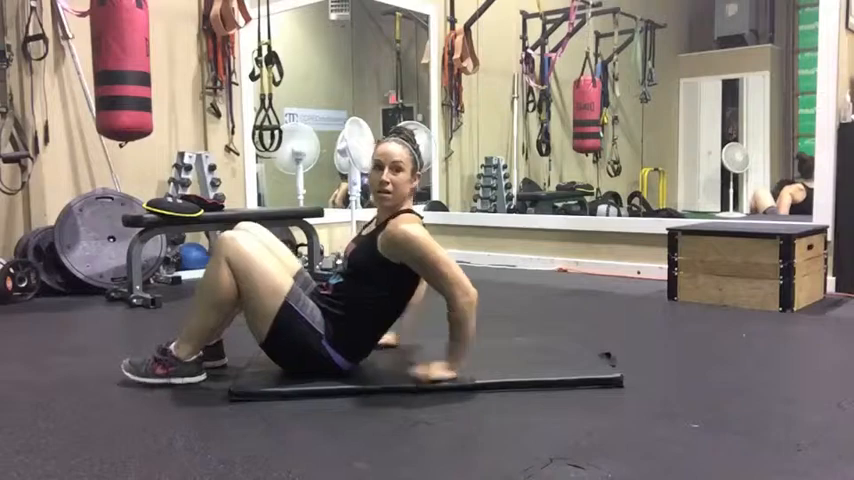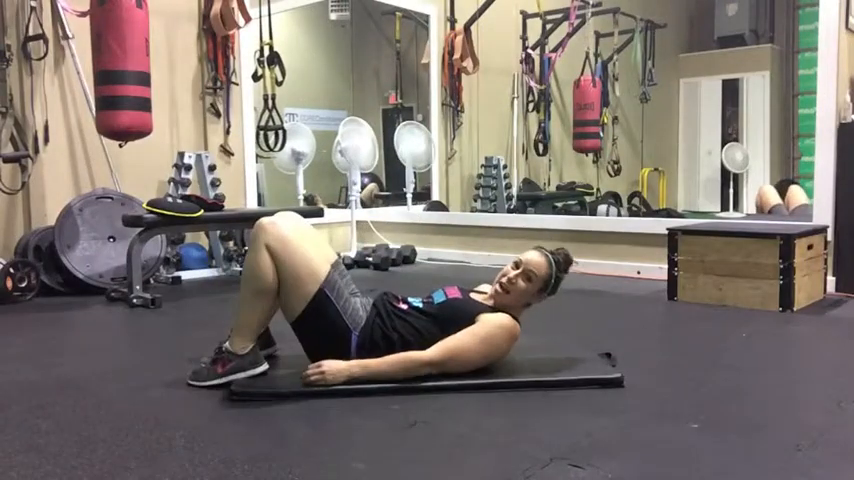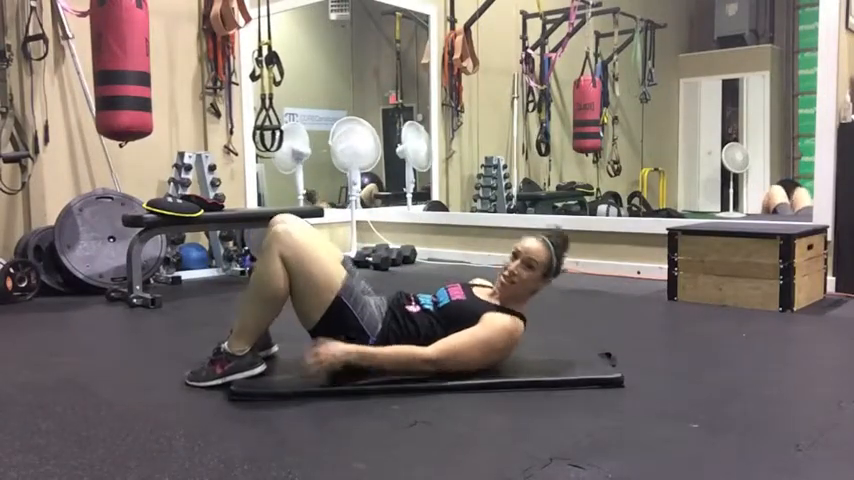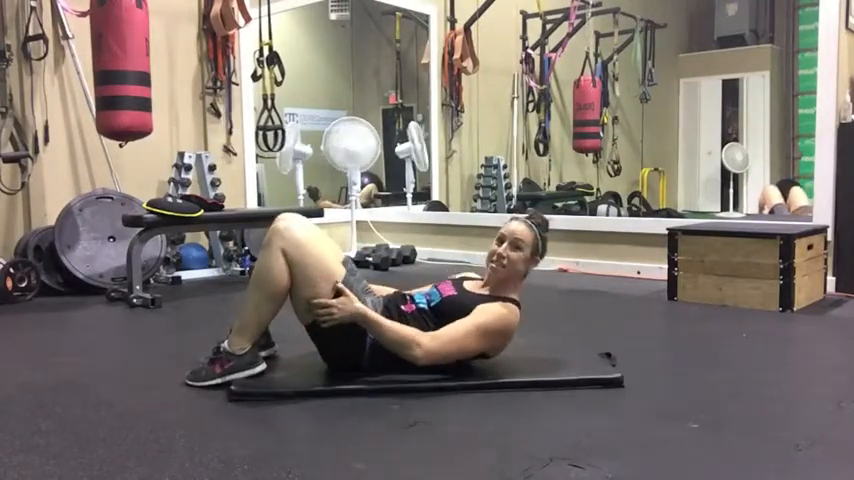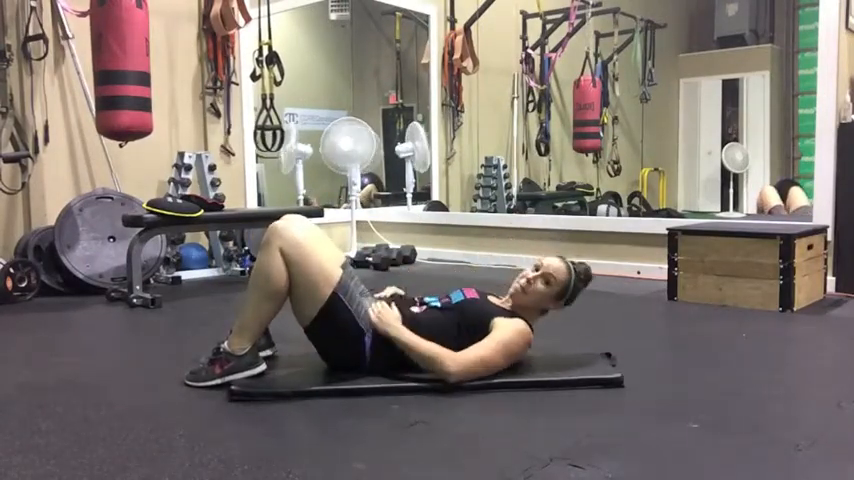
dt=1s
person 1, frame 1
left shoulder: (402, 231)
right shoulder: (382, 221)
left elbow: (464, 295)
right elbow: (414, 277)
left wrist: (451, 364)
right wrist: (384, 331)
left hip: (323, 349)
right hip: (318, 313)
left knee: (230, 245)
right knee: (246, 231)
left ankle: (183, 358)
right ankle: (207, 345)
person 1, frame 2
left shoulder: (502, 326)
right shoulder: (484, 295)
left elbow: (429, 361)
left wrist: (350, 369)
left hip: (354, 340)
right hip: (365, 313)
left knee: (269, 233)
right knee: (284, 222)
left ankle: (240, 354)
right ankle: (256, 335)
person 1, frame 3
left shoulder: (506, 327)
right shoulder: (483, 287)
left elbow: (429, 359)
left wrist: (349, 353)
left hip: (370, 337)
right hip: (378, 310)
left knee: (283, 240)
right knee: (284, 225)
left ankle: (238, 354)
right ankle: (255, 337)
person 1, frame 4
left shoulder: (502, 315)
right shoulder: (472, 281)
left elbow: (423, 350)
left wrist: (359, 313)
right wrist: (355, 286)
left hip: (364, 343)
right hip: (376, 314)
left knee: (285, 237)
right knee: (288, 225)
left ankle: (239, 353)
right ankle: (254, 336)
person 1, frame 5
left shoulder: (516, 331)
right shoulder: (495, 305)
left elbow: (453, 367)
left wrist: (396, 330)
right wrist: (405, 302)
left hip: (364, 342)
right hip: (373, 319)
left knee: (284, 236)
right knee: (291, 227)
left ankle: (238, 353)
right ankle: (255, 336)
